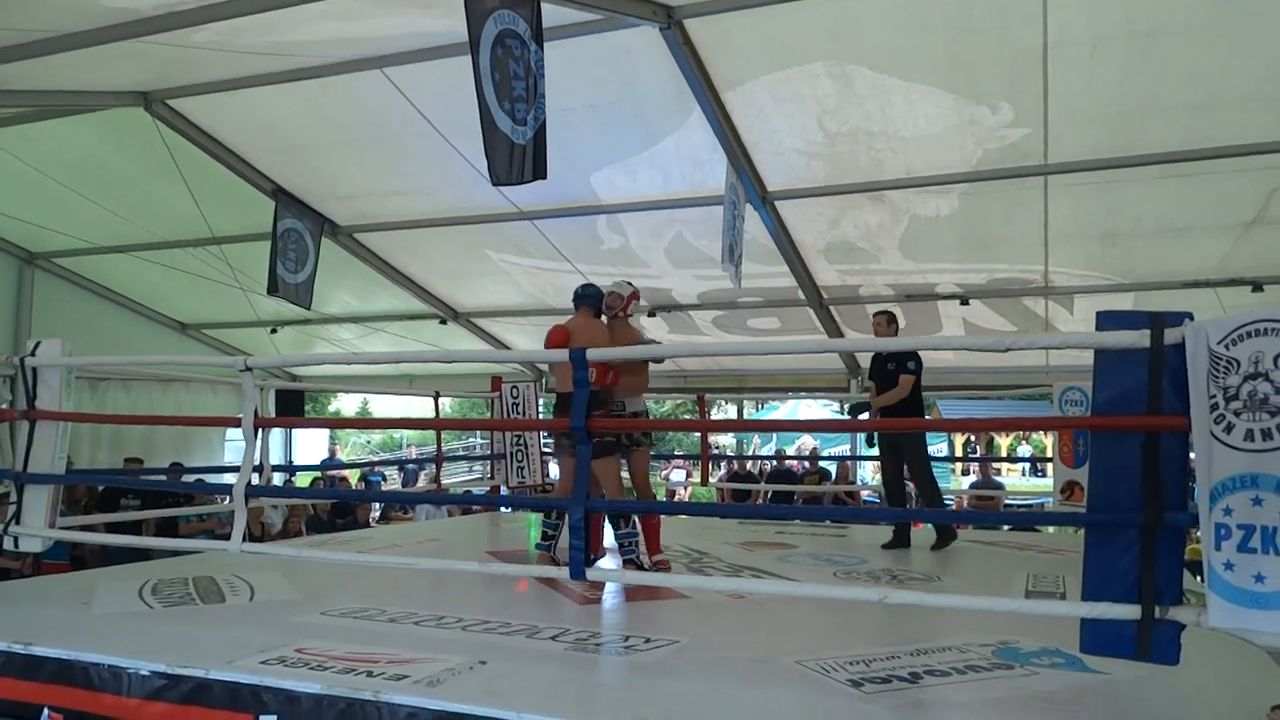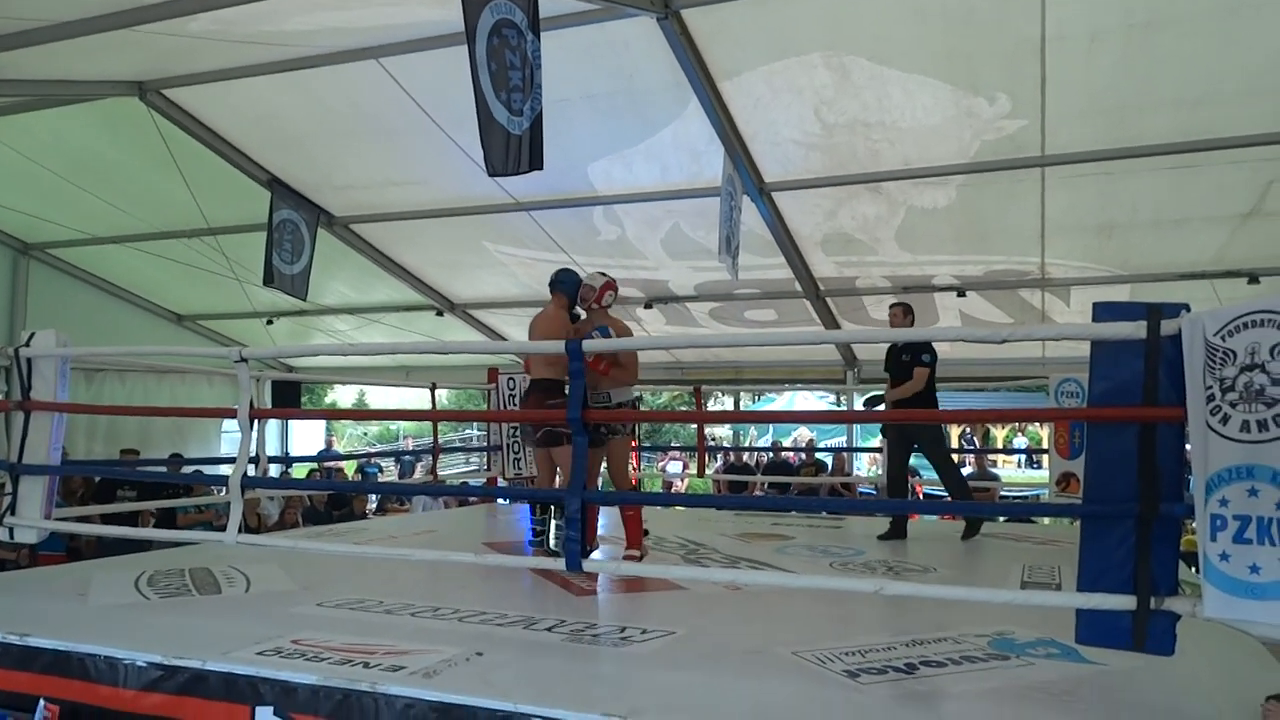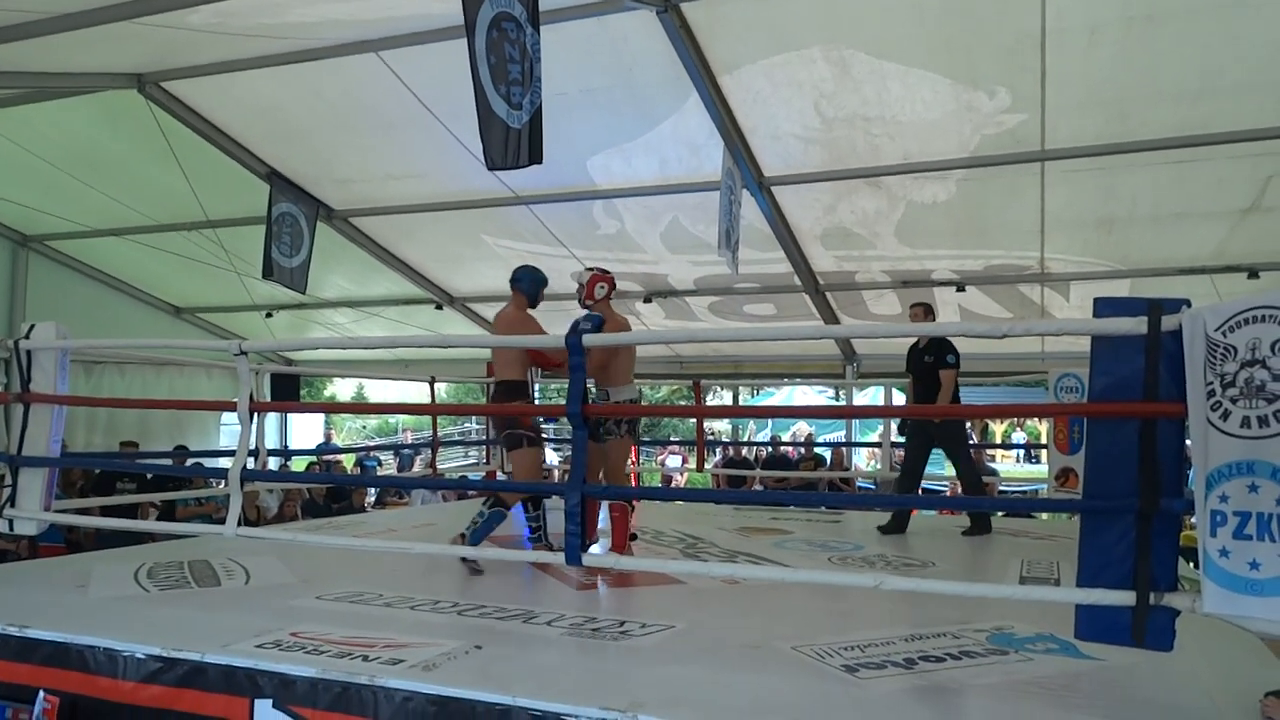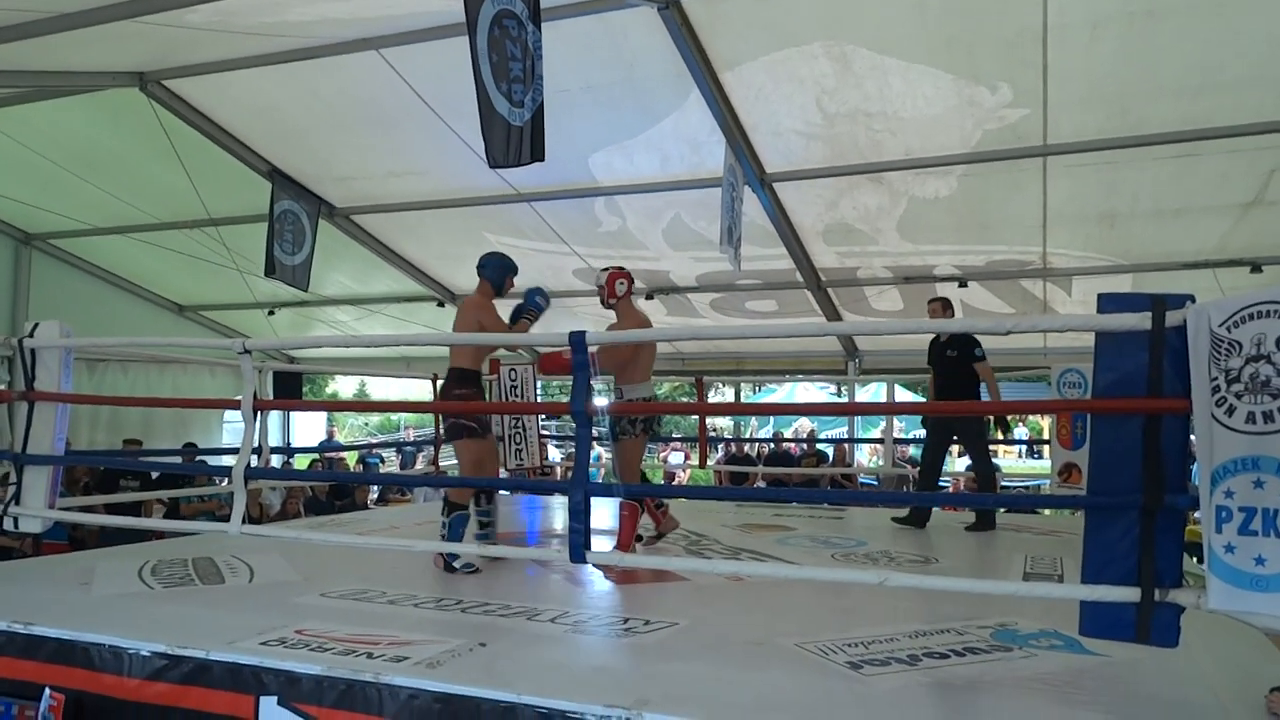
dt=0.2s
person 1, frame 1
left shoulder: (557, 332)
right shoulder: (598, 328)
left hip: (562, 411)
right hip: (589, 412)
left knee: (566, 487)
right knee: (614, 492)
left ankle: (545, 551)
right ankle: (631, 561)
person 1, frame 2
left shoulder: (539, 319)
right shoulder: (558, 317)
right elbow: (551, 359)
left hip: (532, 399)
right hip: (549, 401)
left knee: (545, 480)
left ankle: (540, 544)
person 1, frame 3
left shoulder: (503, 317)
right shoulder: (521, 318)
right elbow: (558, 356)
left hip: (504, 398)
right hip: (514, 401)
left knee: (531, 478)
right knee: (524, 483)
left ankle: (540, 542)
right ankle: (467, 540)
person 1, frame 4
left shoulder: (472, 304)
right shoulder: (480, 304)
right wrist: (531, 313)
left hip: (464, 391)
right hip: (461, 392)
left knee: (488, 470)
right knee: (471, 477)
left ankle: (486, 538)
right ankle: (448, 552)
person 2, frame 1
left shoulder: (637, 338)
left elbow: (641, 382)
left hip: (632, 415)
left knee: (641, 486)
left ankle: (655, 552)
right ankle: (593, 547)
person 2, frame 2
left shoulder: (619, 330)
right shoulder: (577, 329)
left elbow: (631, 375)
left wrist: (600, 366)
left hip: (619, 406)
right hip: (592, 407)
left knee: (619, 475)
right knee: (586, 478)
left ankle: (635, 545)
person 2, frame 3
left shoulder: (615, 324)
left elbow: (590, 368)
right elbow: (584, 364)
left hip: (621, 404)
right hip: (601, 404)
left knee: (614, 475)
right knee: (589, 473)
left ankle: (620, 546)
right ankle: (587, 534)
person 2, frame 4
left shoulder: (635, 322)
right shoulder: (621, 325)
left elbow: (610, 364)
right elbow: (606, 359)
left wrist: (563, 363)
left hip: (636, 402)
right hip: (627, 402)
left knee: (628, 472)
right knee: (628, 470)
left ankle: (625, 545)
right ankle: (662, 520)
person 3, frame 1
left shoulder: (909, 356)
right shoulder: (877, 359)
left elbow: (902, 391)
left wrist: (869, 405)
left hip: (910, 427)
right hip: (888, 428)
left knee: (921, 477)
right knee: (891, 481)
left ankle: (945, 530)
right ankle: (901, 535)
person 3, frame 2
left shoulder: (923, 348)
right shoulder: (892, 351)
left elbow: (918, 384)
left wrist: (883, 397)
left hip: (925, 419)
right hip: (900, 420)
left knee: (944, 467)
right knee: (894, 472)
left ankle: (972, 518)
right ankle: (898, 525)
person 3, frame 3
left shoulder: (945, 348)
right shoulder: (913, 349)
left elbow: (947, 386)
left wrist: (935, 418)
right wrist: (906, 417)
left hip: (947, 418)
right hip: (921, 418)
left knee: (965, 468)
right knee: (909, 468)
left ankle: (981, 519)
right ankle: (899, 520)
person 3, frame 4
left shoulder: (967, 342)
right shoulder: (935, 344)
left elbow: (988, 377)
left wrist: (999, 412)
left hip: (967, 412)
right hip: (941, 413)
left knee: (980, 462)
right knee: (929, 461)
left ankle: (986, 517)
right ankle: (919, 514)
